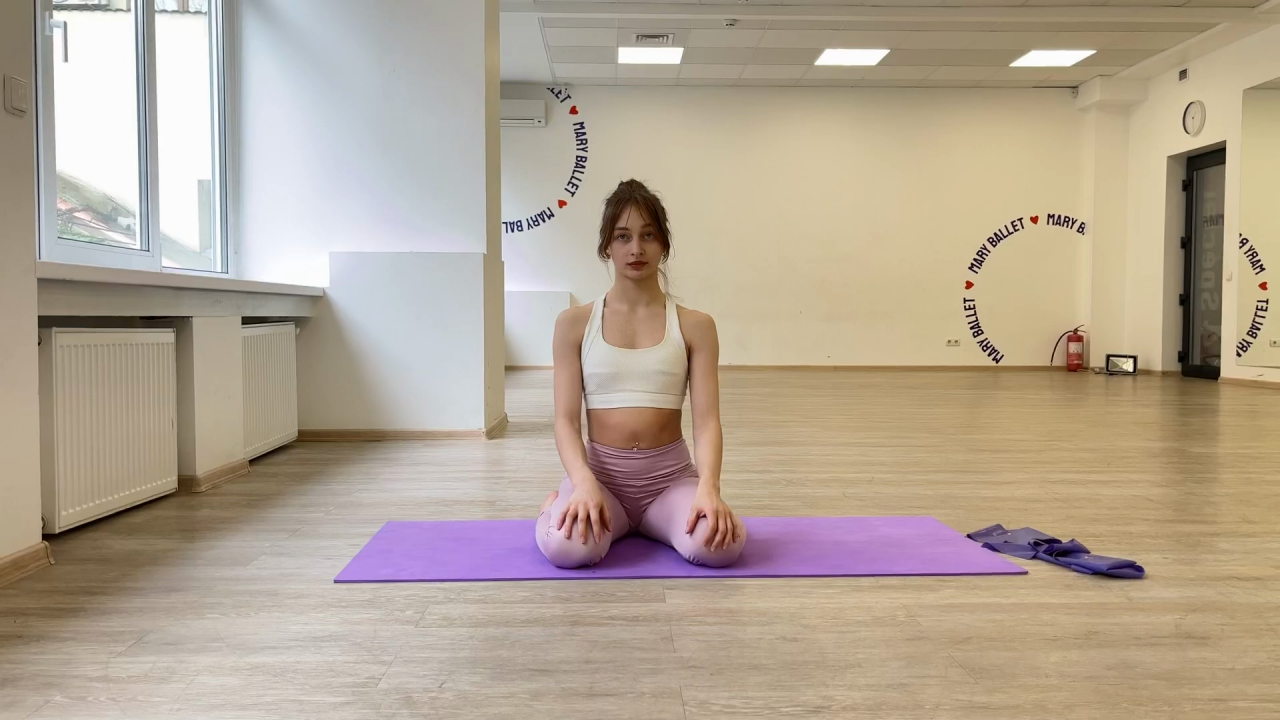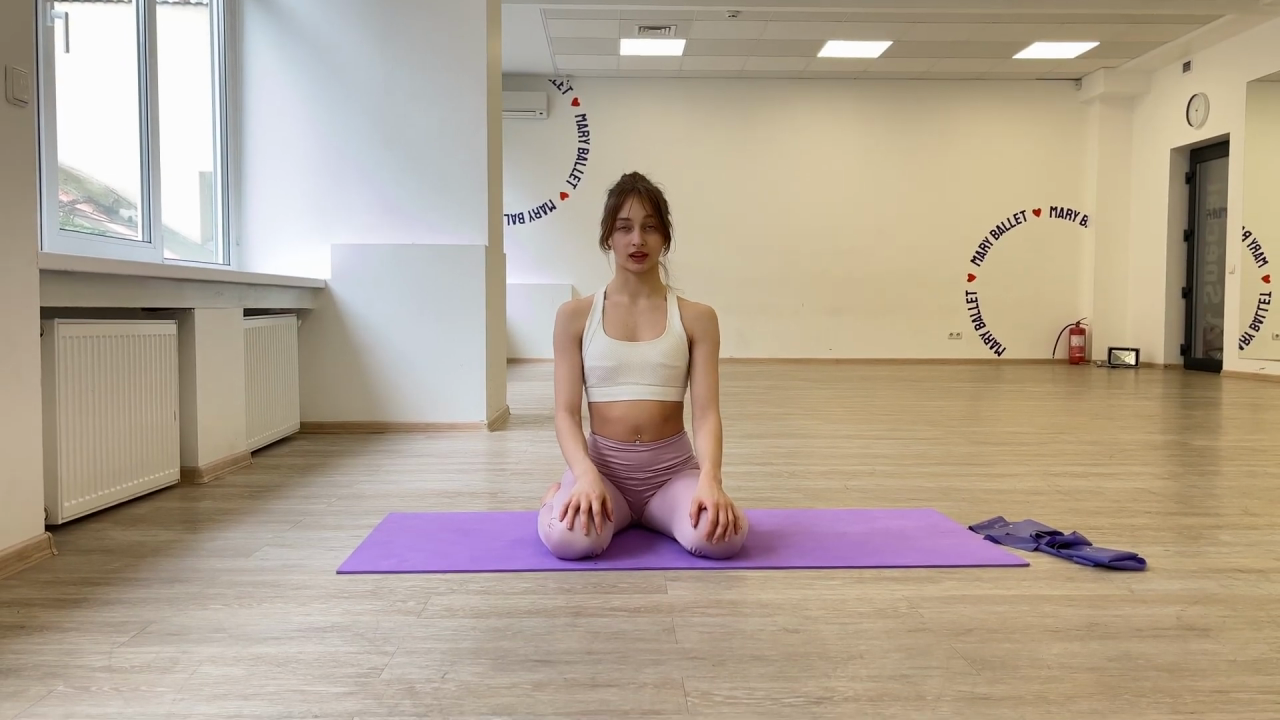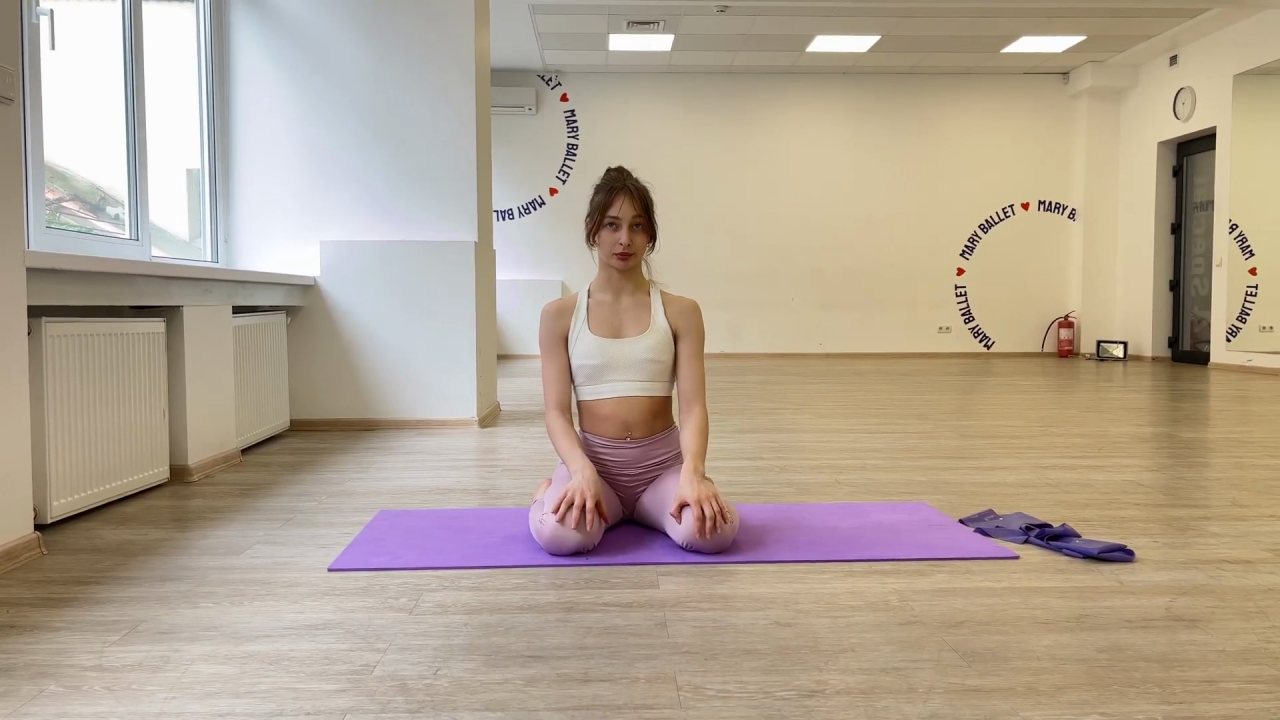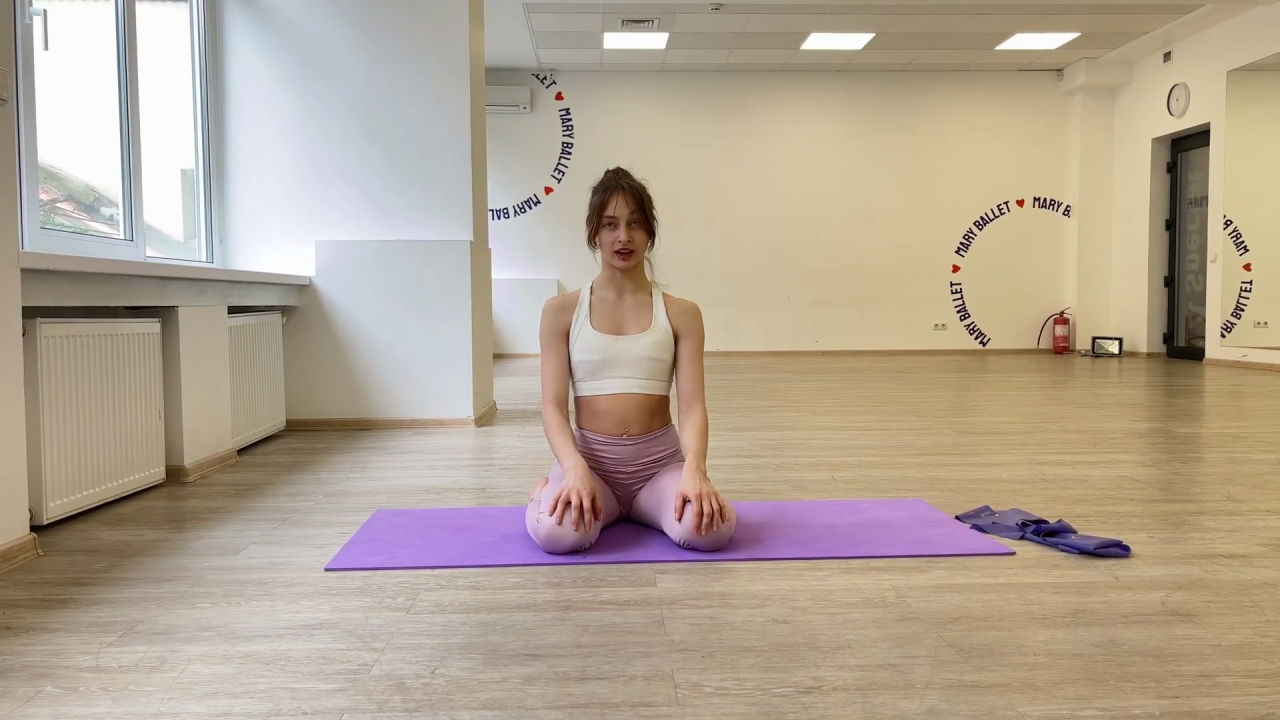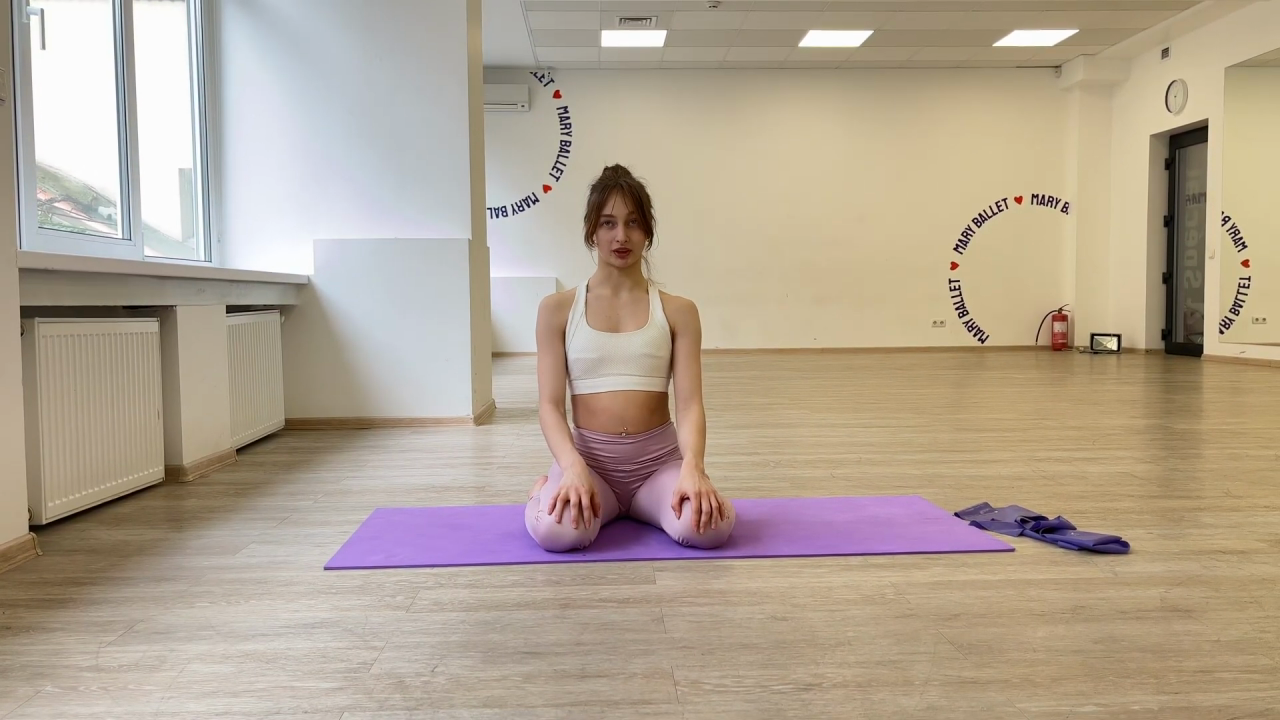
dt=1s
person 1, frame 1
left shoulder: (695, 326)
right shoulder: (574, 323)
left elbow: (706, 419)
right elbow: (566, 419)
left wrist: (708, 487)
right wrist: (584, 484)
left hip: (670, 475)
right hip: (600, 471)
left knee: (719, 546)
right knee: (565, 547)
left ankle: (646, 521)
person 1, frame 2
left shoulder: (696, 318)
right shoulder: (575, 316)
left elbow: (706, 412)
right elbow: (566, 412)
left wrist: (709, 478)
right wrist: (585, 475)
left hip: (673, 467)
right hip: (603, 463)
left knee: (721, 537)
right knee: (568, 539)
left ankle: (648, 512)
person 1, frame 3
left shoulder: (681, 312)
right shoulder: (559, 315)
left elbow: (693, 406)
right elbow: (556, 411)
left wrist: (693, 474)
right wrist: (583, 472)
left hip: (663, 461)
right hip: (593, 459)
left knee: (712, 532)
right knee: (558, 534)
left ankle: (642, 507)
right ankle: (552, 492)
person 1, frame 4
left shoulder: (682, 314)
right shoulder: (561, 311)
left elbow: (692, 405)
right elbow: (553, 406)
left wrist: (694, 470)
right wrist: (575, 470)
left hip: (660, 459)
right hip: (589, 457)
left knee: (709, 529)
right knee: (554, 533)
left ankle: (634, 505)
person 1, frame 5
left shoulder: (678, 311)
right shoulder: (557, 309)
left elbow: (689, 403)
right elbow: (550, 404)
left wrist: (692, 467)
right wrist: (573, 468)
left hip: (659, 458)
right hip: (588, 456)
left knee: (709, 527)
right knee: (555, 531)
left ankle: (634, 503)
